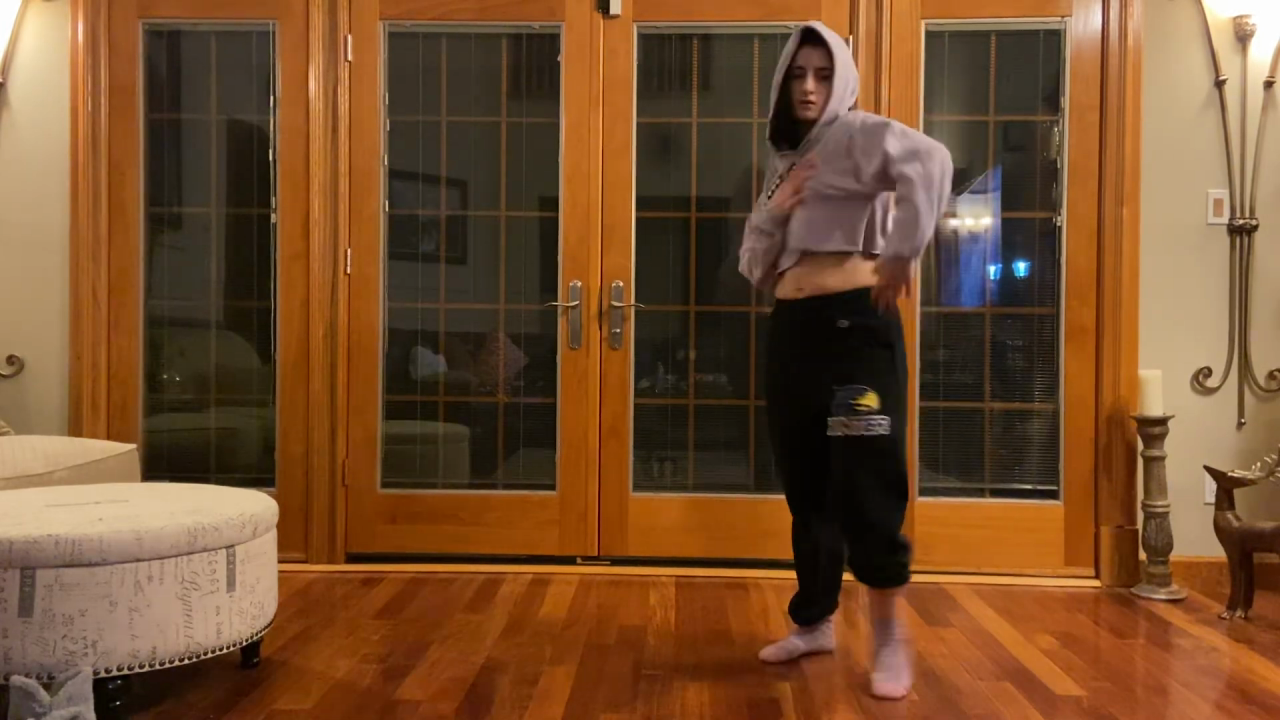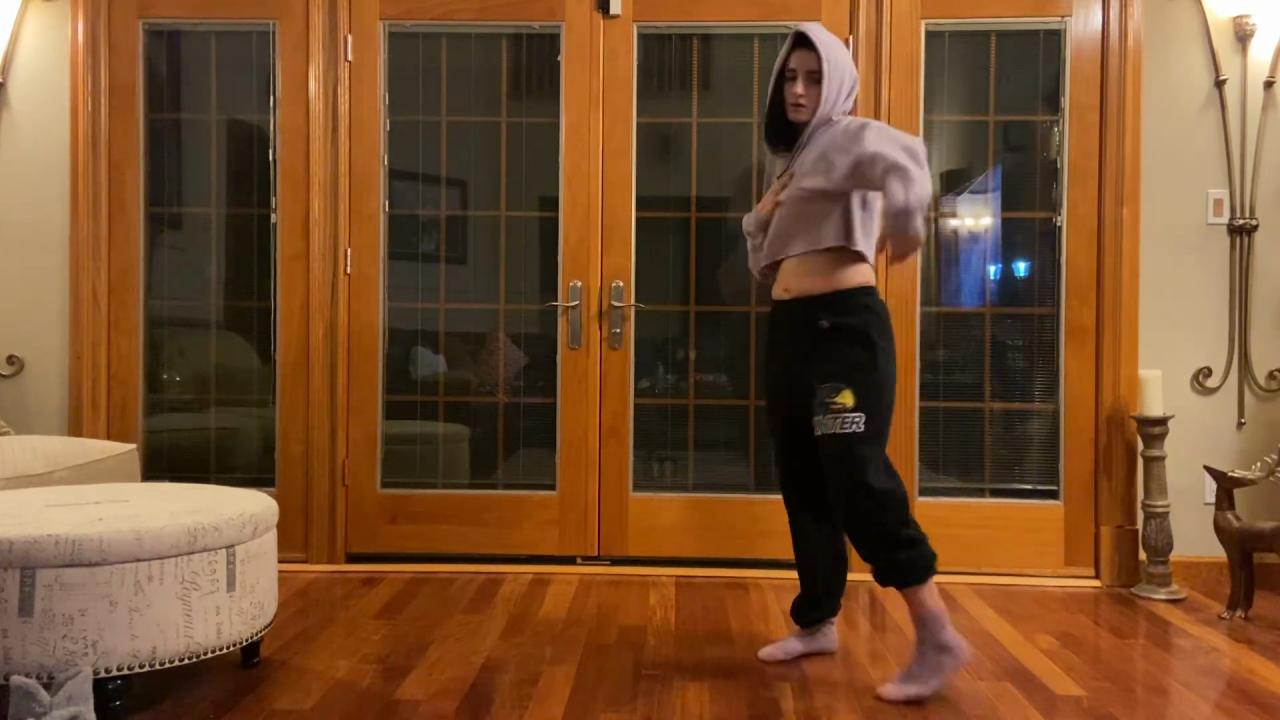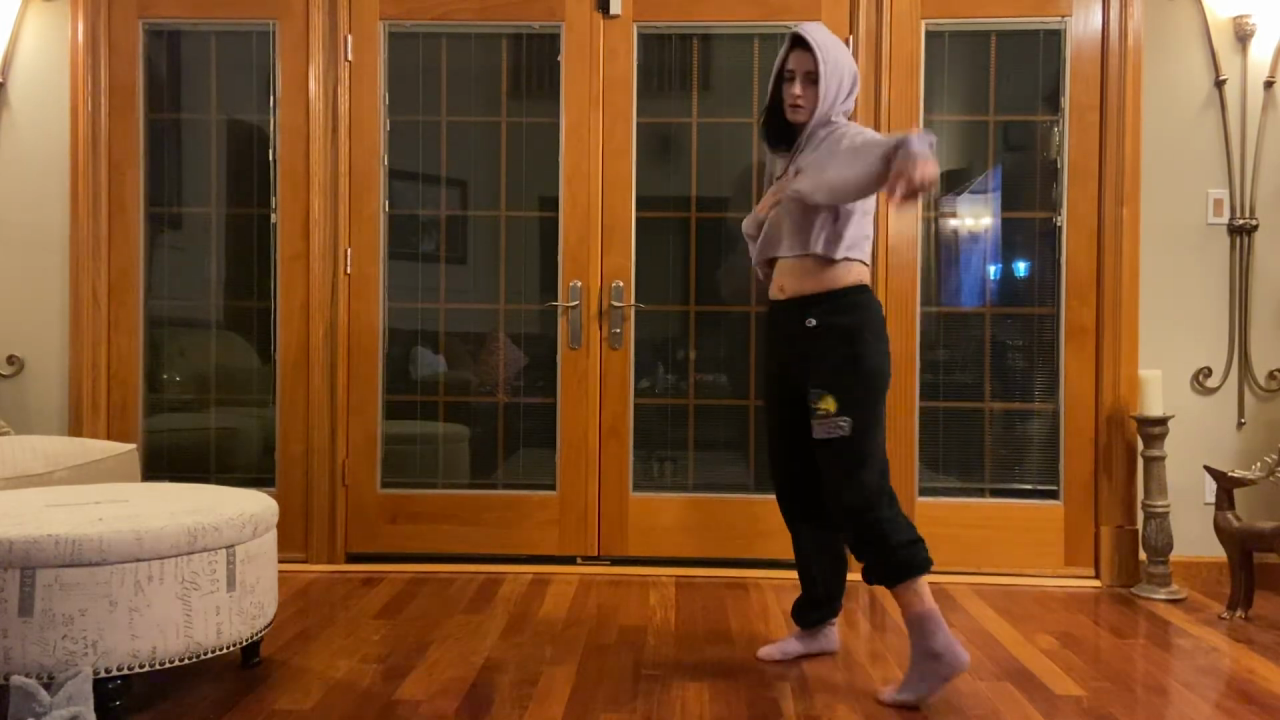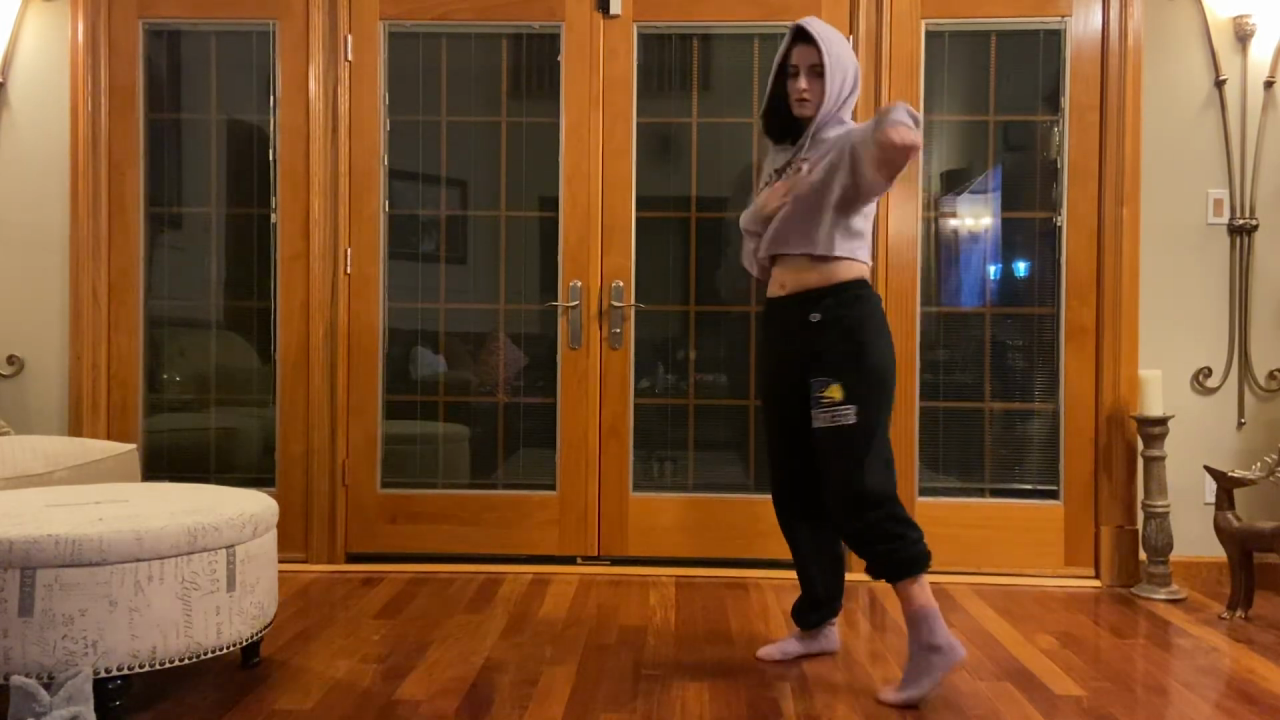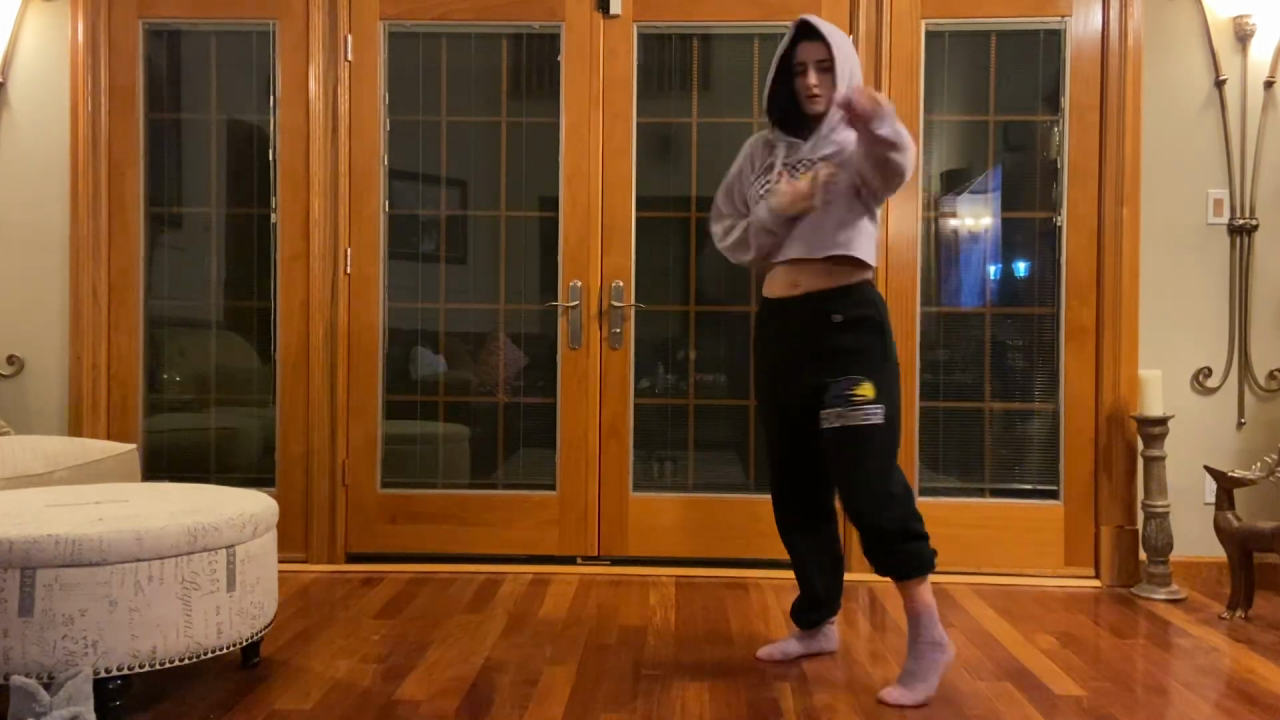
dt=0.1s
person 1, frame 1
left shoulder: (854, 133)
right shoulder: (780, 167)
left elbow: (928, 160)
right elbow: (754, 268)
left wrist: (902, 254)
right wrist: (777, 212)
left hip: (856, 326)
right hip: (791, 332)
left knee: (865, 484)
right knee: (807, 489)
left ankle: (891, 636)
right ankle: (813, 621)
person 1, frame 2
left shoulder: (844, 138)
right shoulder: (786, 159)
left elbow: (899, 152)
right elbow: (764, 263)
left wrist: (905, 211)
right wrist: (760, 218)
left hip: (846, 322)
right hip: (790, 328)
left knee: (861, 476)
right knee: (804, 485)
left ankle: (937, 635)
right ankle: (818, 622)
person 1, frame 3
left shoulder: (841, 141)
right shoulder: (785, 158)
left elbow: (883, 155)
left wrist: (912, 154)
right wrist: (758, 218)
left hip: (840, 322)
right hip: (787, 327)
left knee: (853, 481)
right knee: (798, 486)
left ankle: (934, 642)
right ankle: (818, 623)
person 1, frame 4
left shoulder: (847, 140)
right shoulder: (776, 155)
left elbow: (883, 156)
right elbow: (753, 252)
left wrist: (896, 131)
right wrist: (762, 212)
left hip: (843, 318)
right hip: (785, 326)
left knee: (854, 476)
right knee: (796, 486)
left ankle: (931, 638)
right ankle: (817, 623)
person 1, frame 5
left shoulder: (855, 143)
right shoulder: (761, 149)
left elbow: (894, 163)
right elbow: (730, 239)
left wrist: (881, 125)
right wrist: (777, 210)
left hip: (847, 318)
right hip: (779, 326)
left knee: (868, 474)
right knee: (795, 486)
left ankle: (927, 635)
right ankle: (817, 623)
